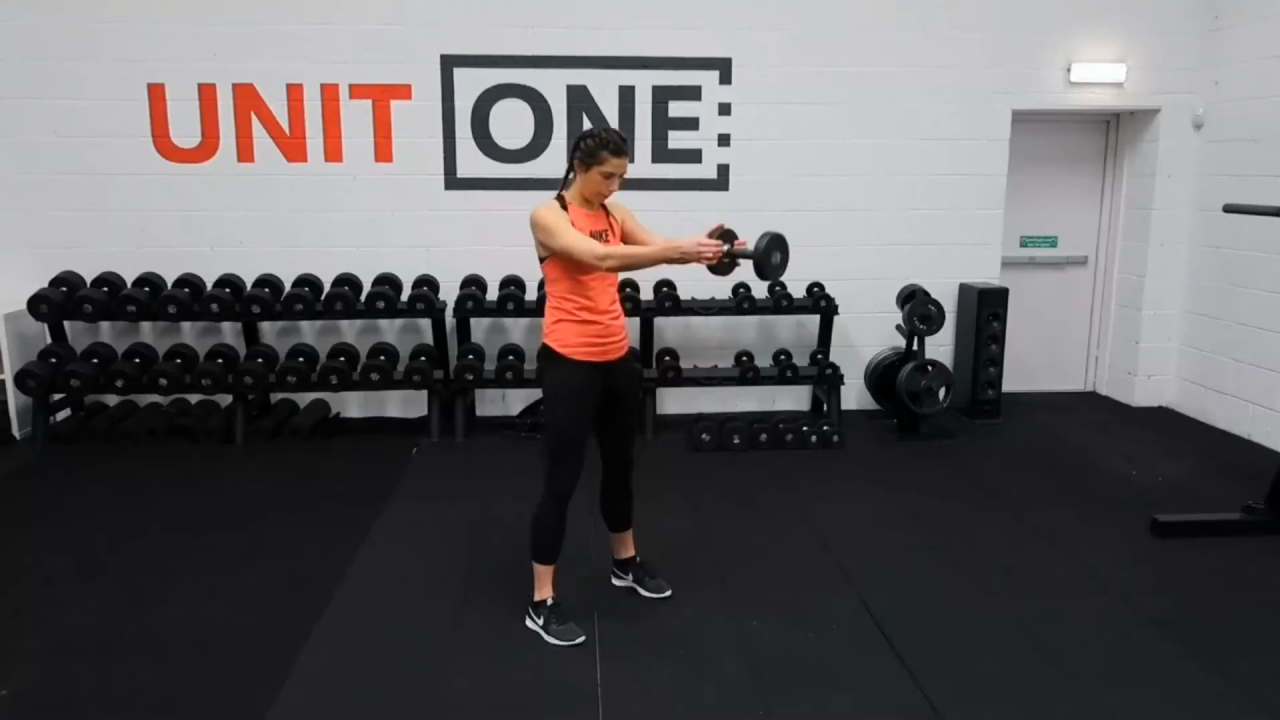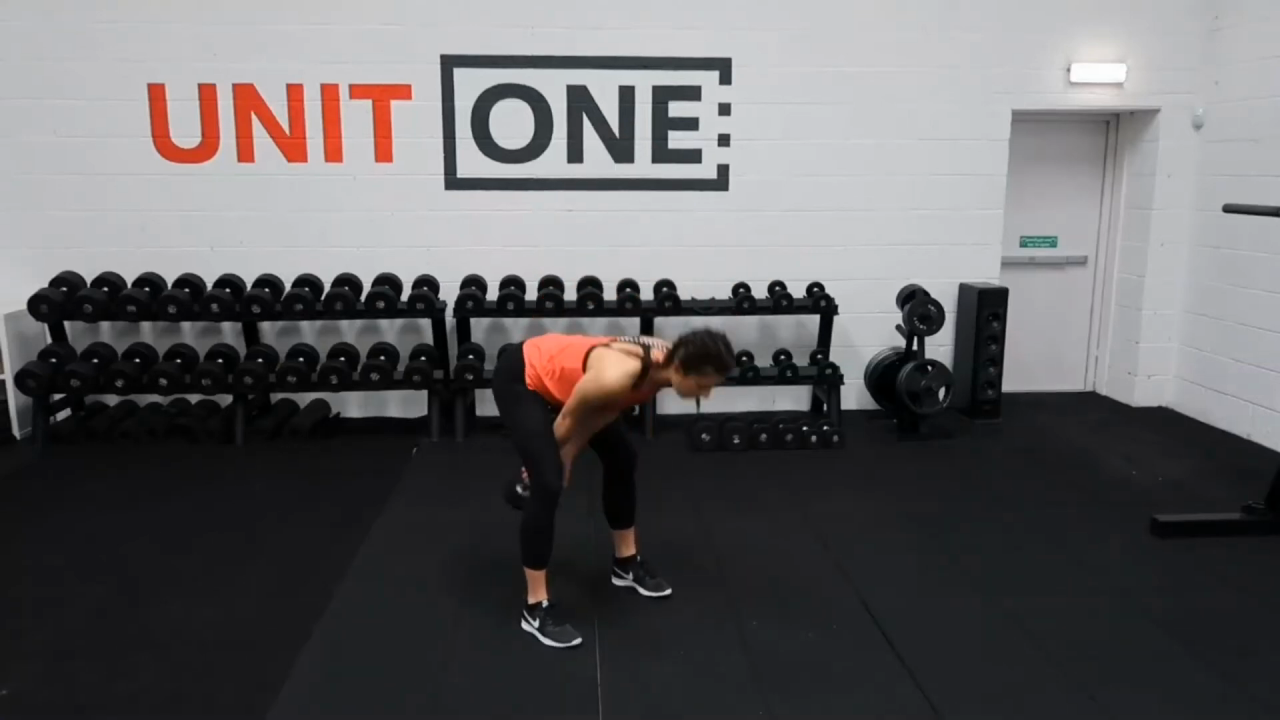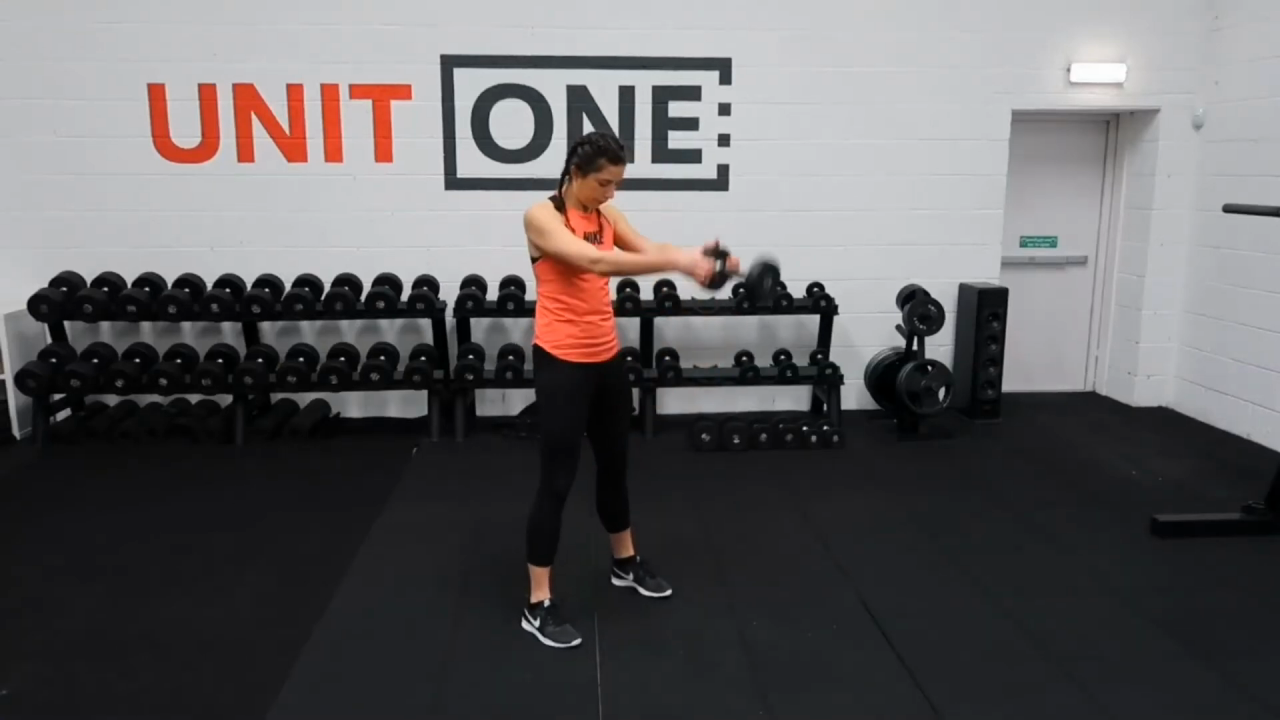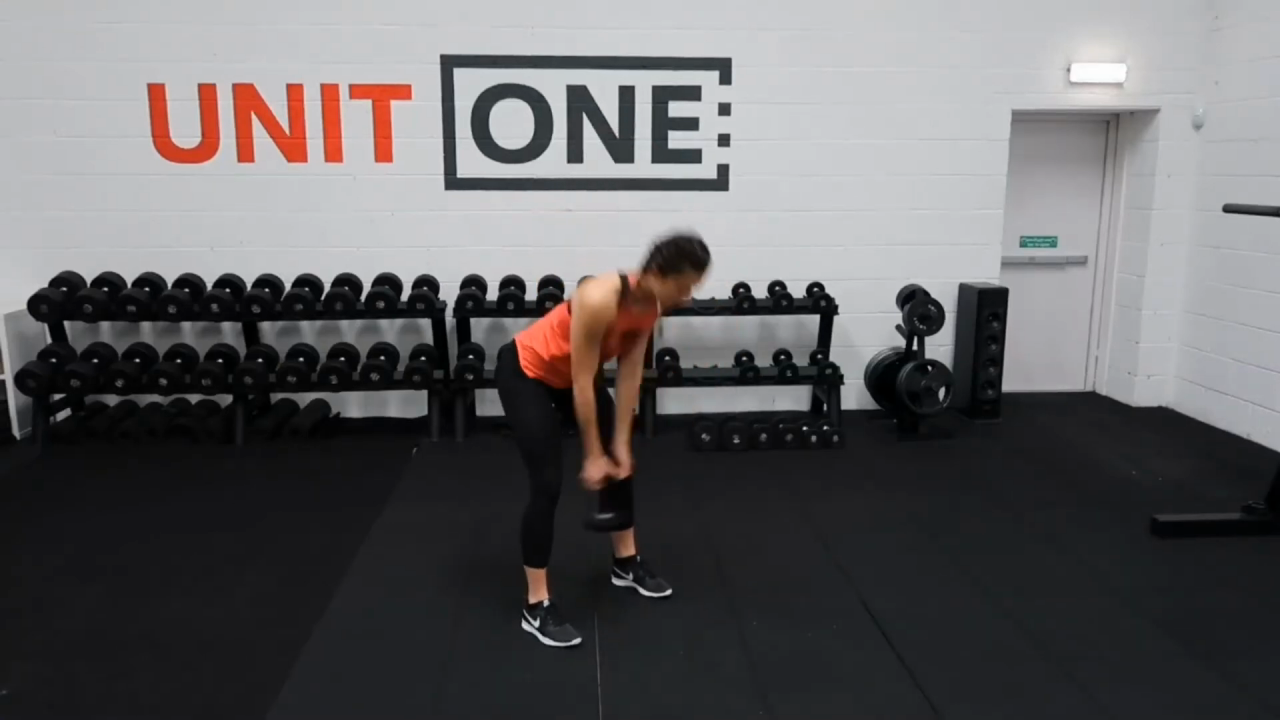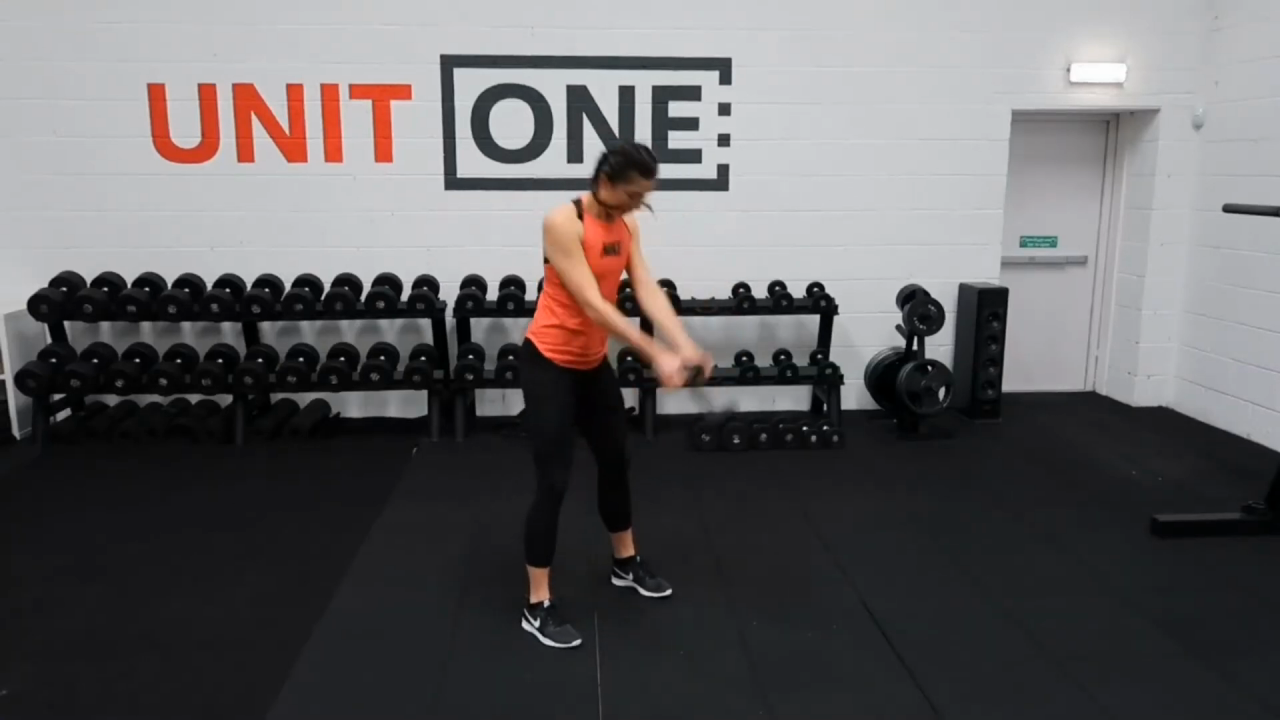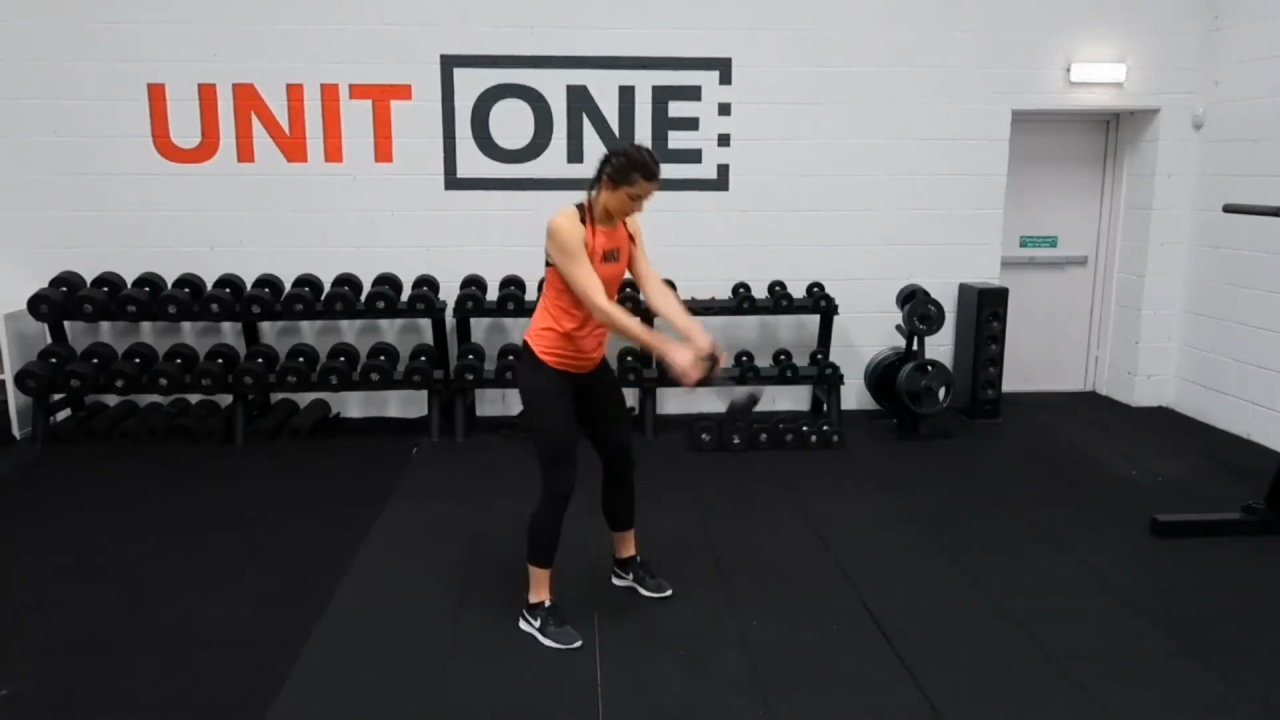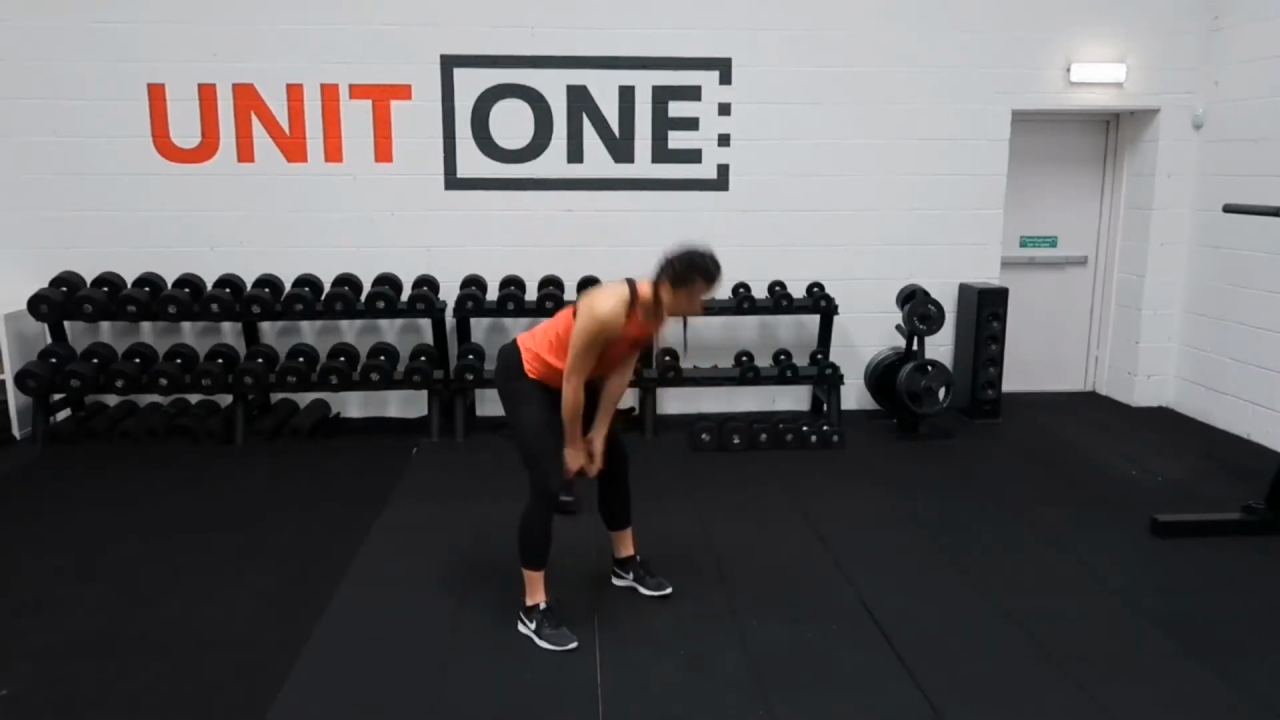
dt=0.7s
person 1, frame 1
left shoulder: (614, 213)
right shoulder: (548, 216)
left elbow: (655, 245)
right elbow: (601, 258)
left wrist: (700, 247)
right wrist: (679, 251)
left hip: (618, 359)
right hip: (570, 363)
left knee: (620, 465)
right knee: (562, 481)
left ankle: (625, 562)
right ankle: (541, 604)
person 1, frame 2
left shoulder: (663, 362)
right shoulder: (617, 376)
left elbow: (599, 415)
right elbow: (568, 420)
left wrist: (565, 460)
right wrist: (547, 464)
left hip: (559, 374)
right hip: (520, 376)
left knee: (622, 457)
right knee: (548, 484)
left ankle: (626, 561)
right ankle: (536, 607)
person 1, frame 3
left shoulder: (606, 214)
right shoulder: (541, 217)
left elbow: (647, 250)
right elbow: (594, 261)
left wrist: (696, 259)
right wrist: (679, 261)
left hip: (608, 360)
right hip: (562, 363)
left knee: (614, 467)
right knee: (557, 481)
left ankle: (625, 562)
right ankle: (538, 605)
person 1, frame 4
left shoulder: (651, 302)
right shoulder: (601, 301)
left elbow: (630, 374)
right elbow: (581, 383)
left wrist: (620, 442)
right wrist: (592, 454)
left hip: (567, 378)
right hip: (527, 373)
left knee: (620, 464)
right knee: (549, 485)
left ankle: (626, 563)
right ankle: (536, 607)
person 1, frame 5
left shoulder: (626, 226)
right shoulder: (562, 222)
left elbow: (647, 290)
right elbow: (592, 304)
left wrist: (683, 346)
right wrist: (655, 355)
left hip: (593, 363)
right hip: (548, 363)
left knee: (615, 463)
right knee: (554, 482)
left ankle: (625, 564)
right ankle: (538, 606)
person 1, frame 6
left shoulder: (629, 230)
right shoulder: (565, 228)
left elbow: (654, 290)
right elbow: (600, 308)
left wrist: (697, 337)
right wrist: (666, 351)
left hip: (591, 364)
right hip: (546, 366)
left knee: (620, 462)
right knee: (560, 483)
left ankle: (627, 564)
right ankle: (536, 610)
person 1, frame 7
left shoulder: (654, 310)
right shoulder: (608, 310)
left elbow: (618, 375)
right elbow: (571, 383)
left wrist: (596, 437)
right wrist: (571, 445)
left hip: (565, 375)
right hip: (525, 373)
left knee: (612, 460)
right knee: (548, 483)
left ankle: (626, 562)
right ankle: (533, 608)
